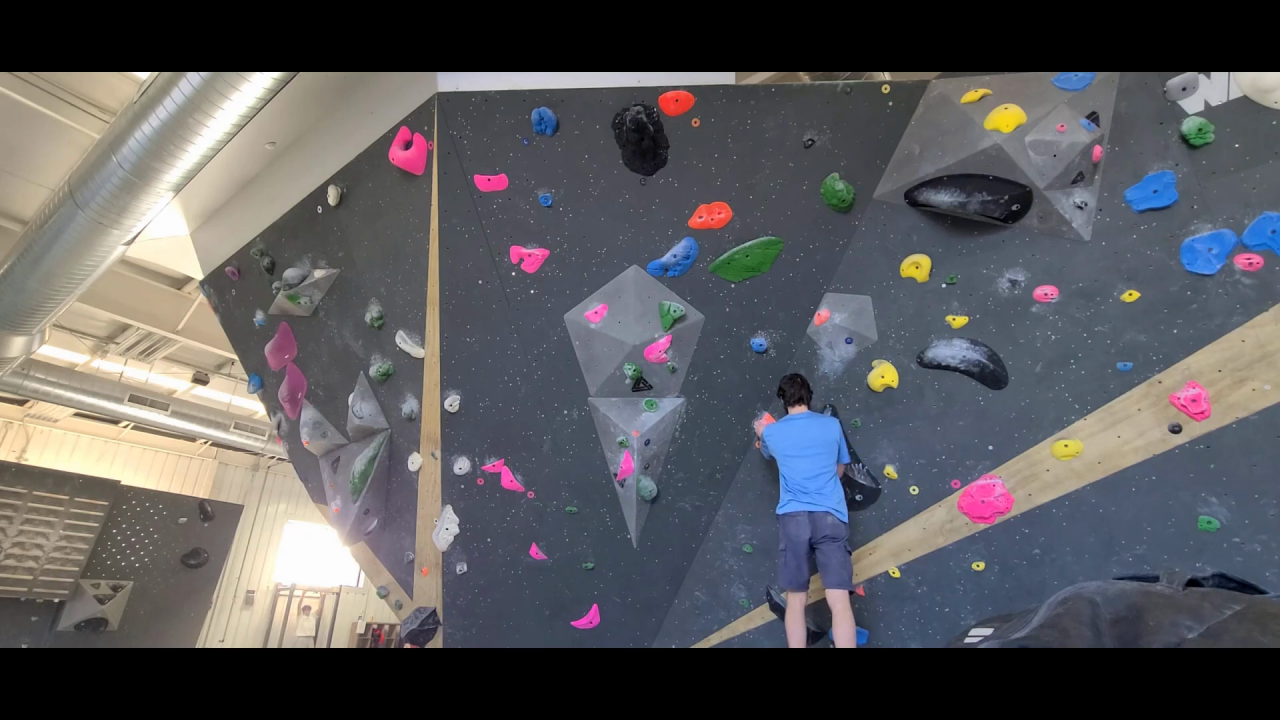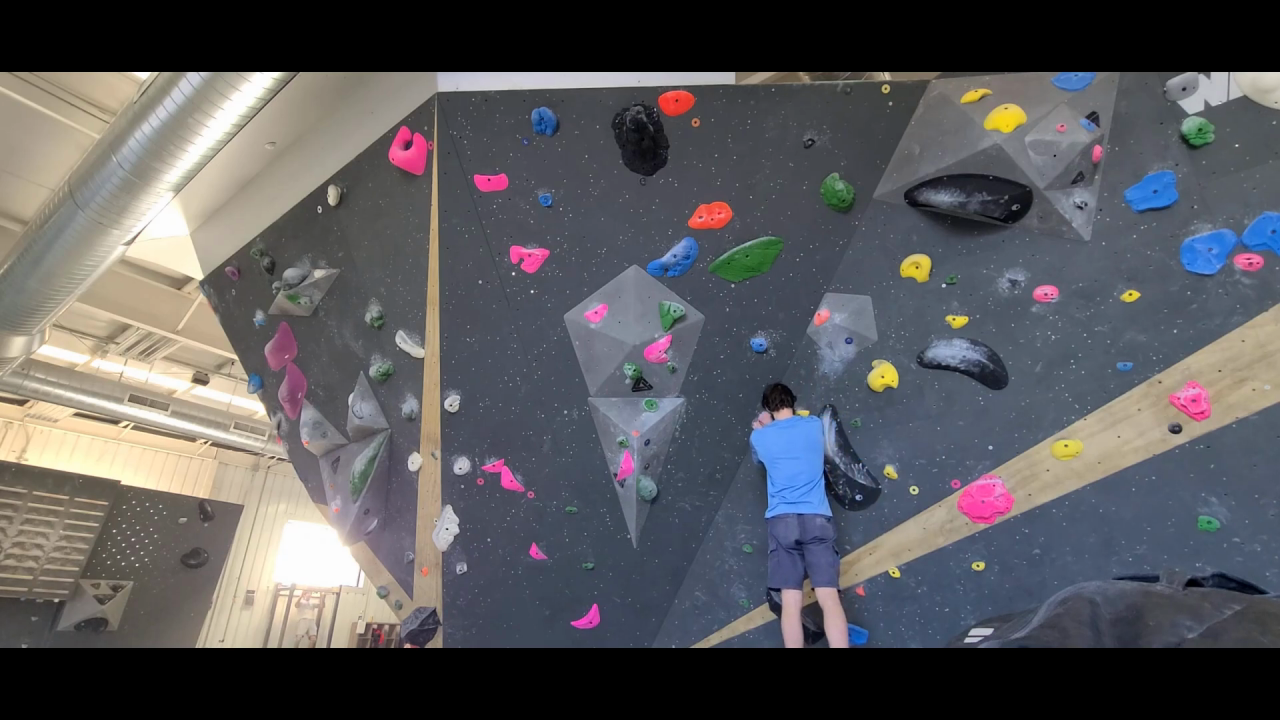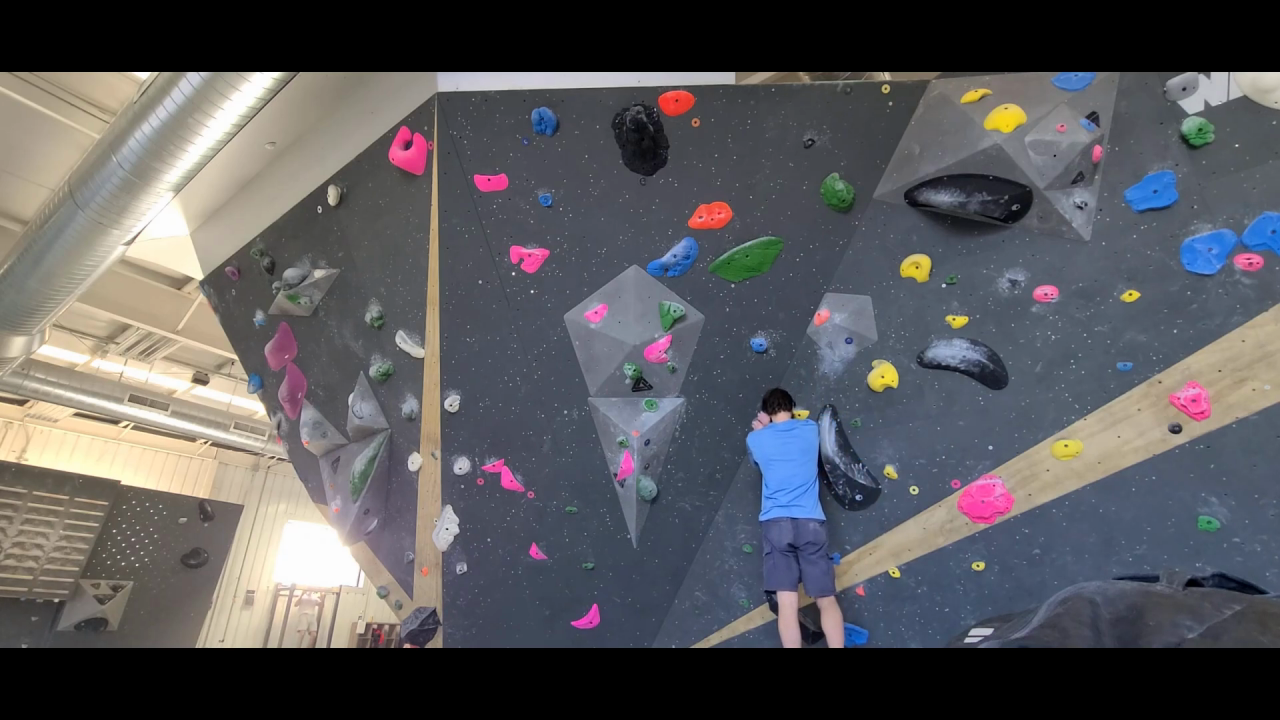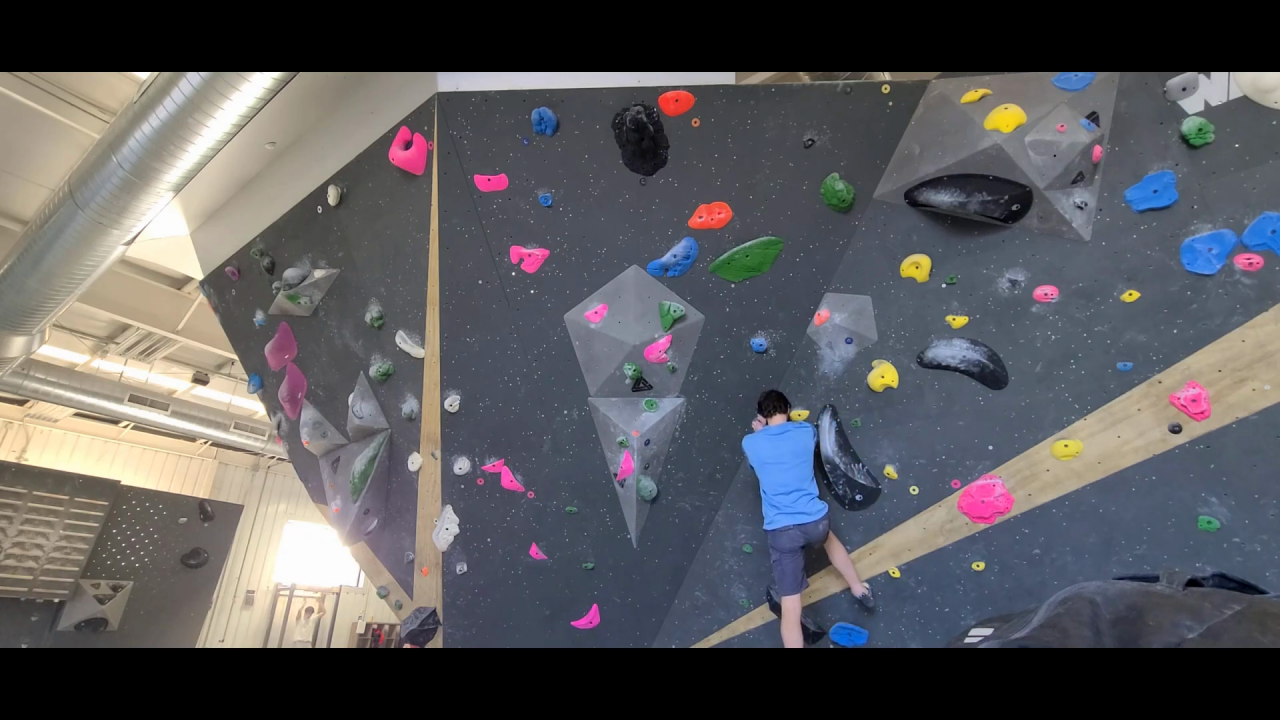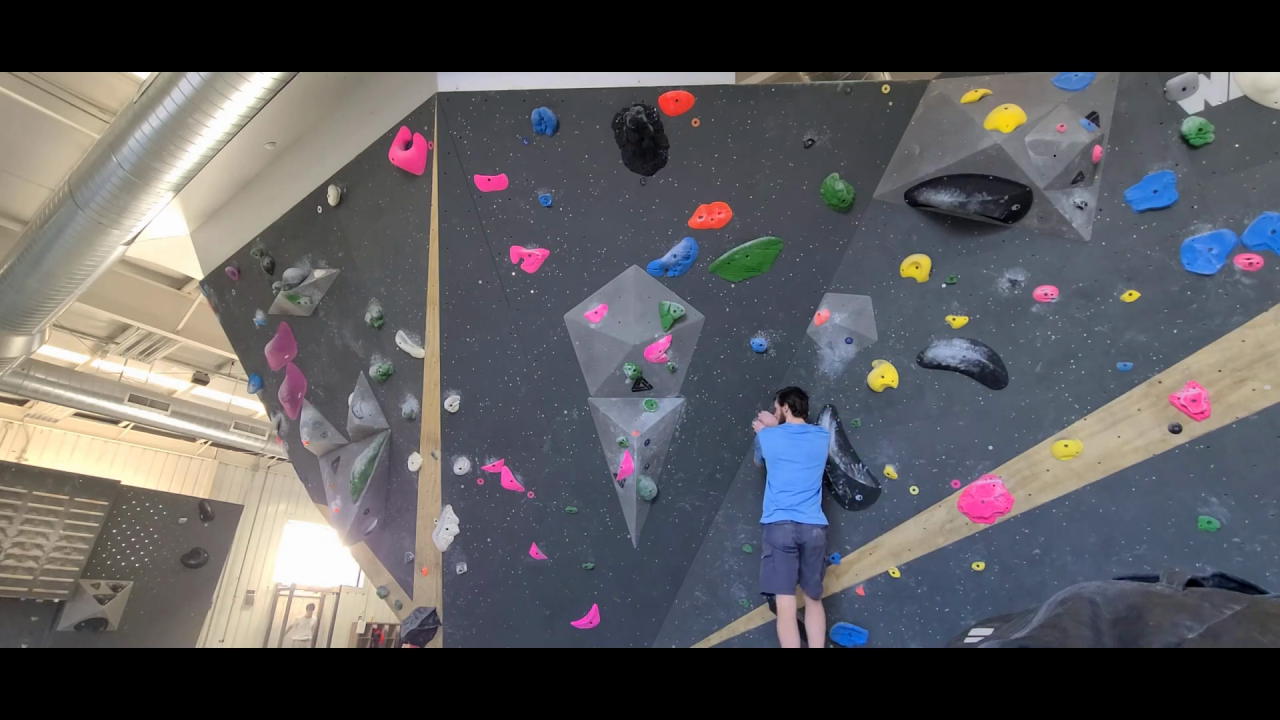
dt=0.7s
person 1, frame 1
left shoulder: (772, 432)
right shoulder: (831, 425)
left hip: (793, 519)
right hip: (831, 518)
left knee: (795, 601)
right knee: (839, 600)
person 1, frame 2
left shoulder: (759, 437)
right shoulder: (814, 425)
left hip: (782, 521)
right hip: (817, 519)
left knee: (791, 601)
right knee: (829, 598)
person 1, frame 3
left shoulder: (755, 439)
right shoulder: (811, 429)
left hip: (775, 525)
right hip: (811, 523)
left knee: (787, 603)
right knee: (826, 601)
right ankle: (838, 647)
person 1, frame 4
left shoulder: (750, 443)
right shoulder: (806, 431)
left hip: (781, 530)
right hip: (816, 520)
left knee: (790, 606)
right knee: (828, 538)
right ankle: (859, 590)
person 1, frame 5
left shoulder: (767, 436)
right shoulder: (822, 437)
left hip: (779, 527)
right hip: (814, 527)
left knee: (785, 606)
right knee: (813, 600)
